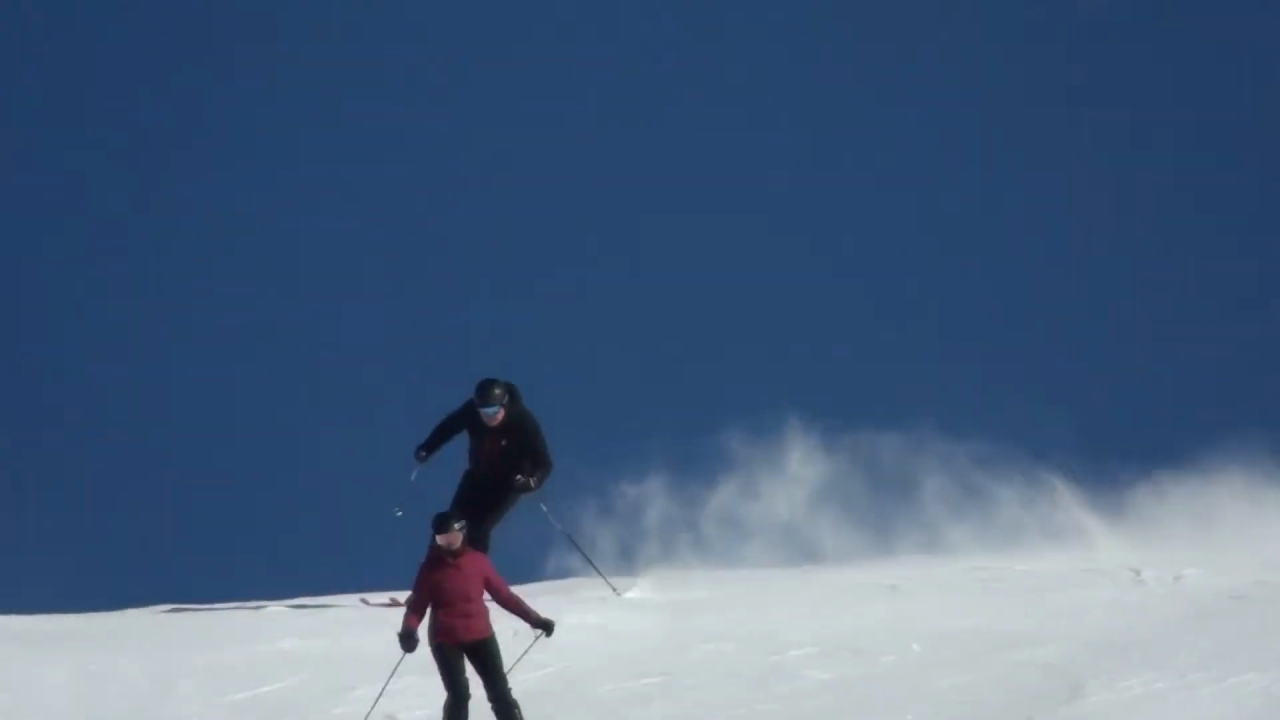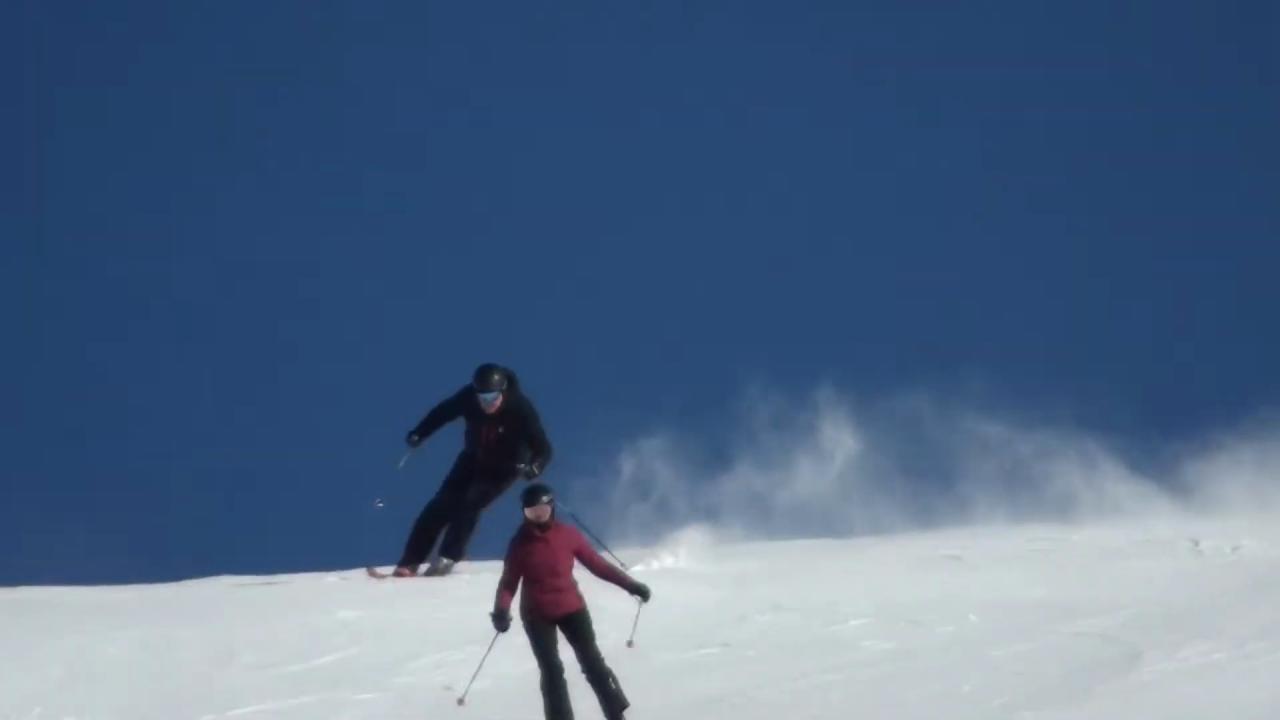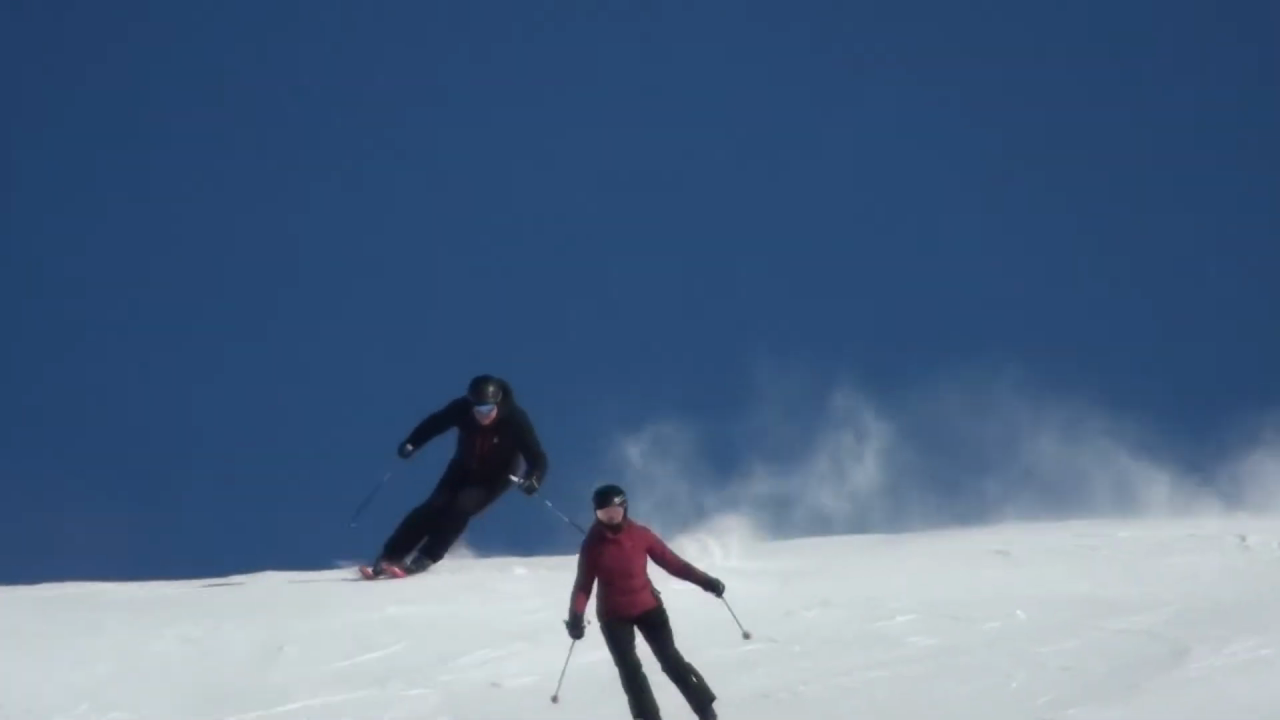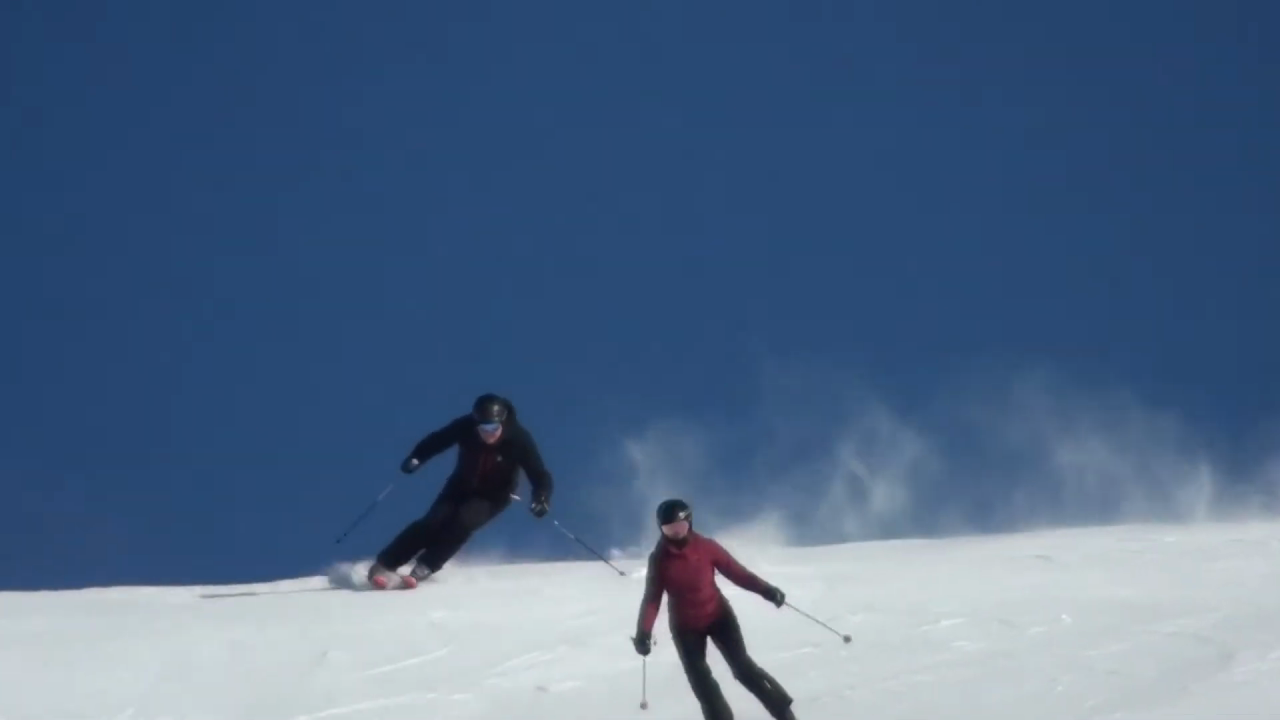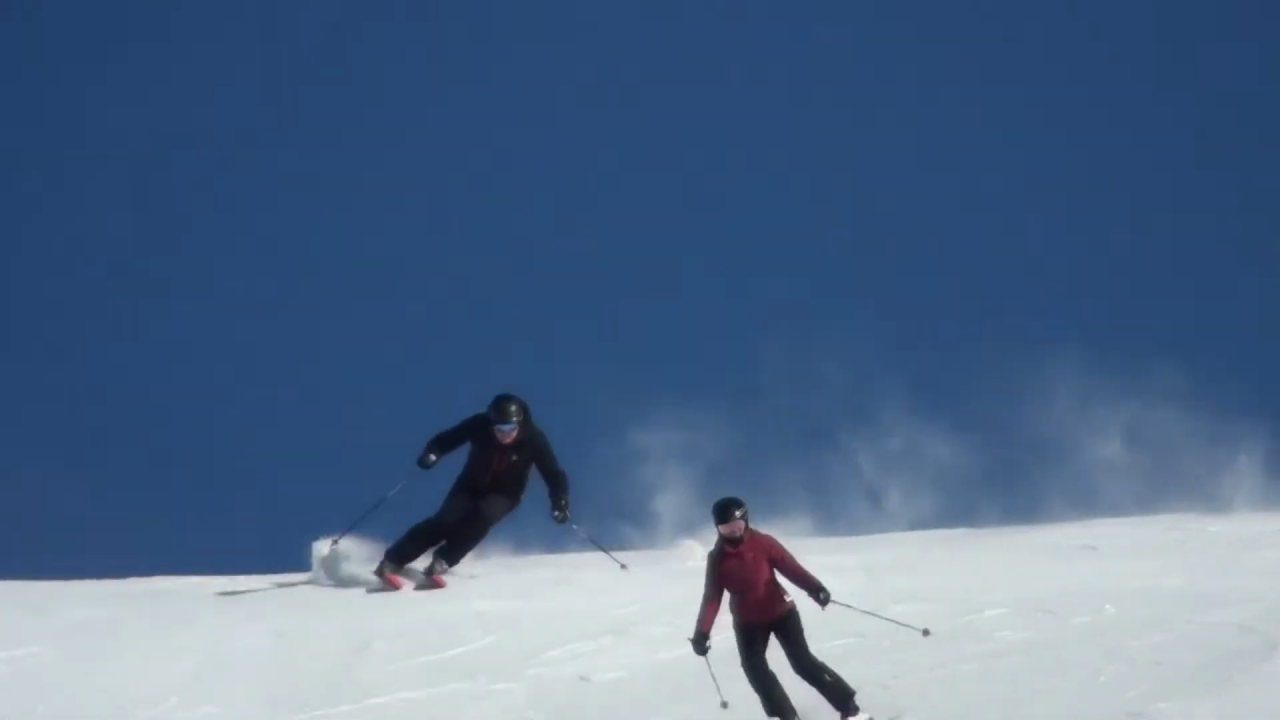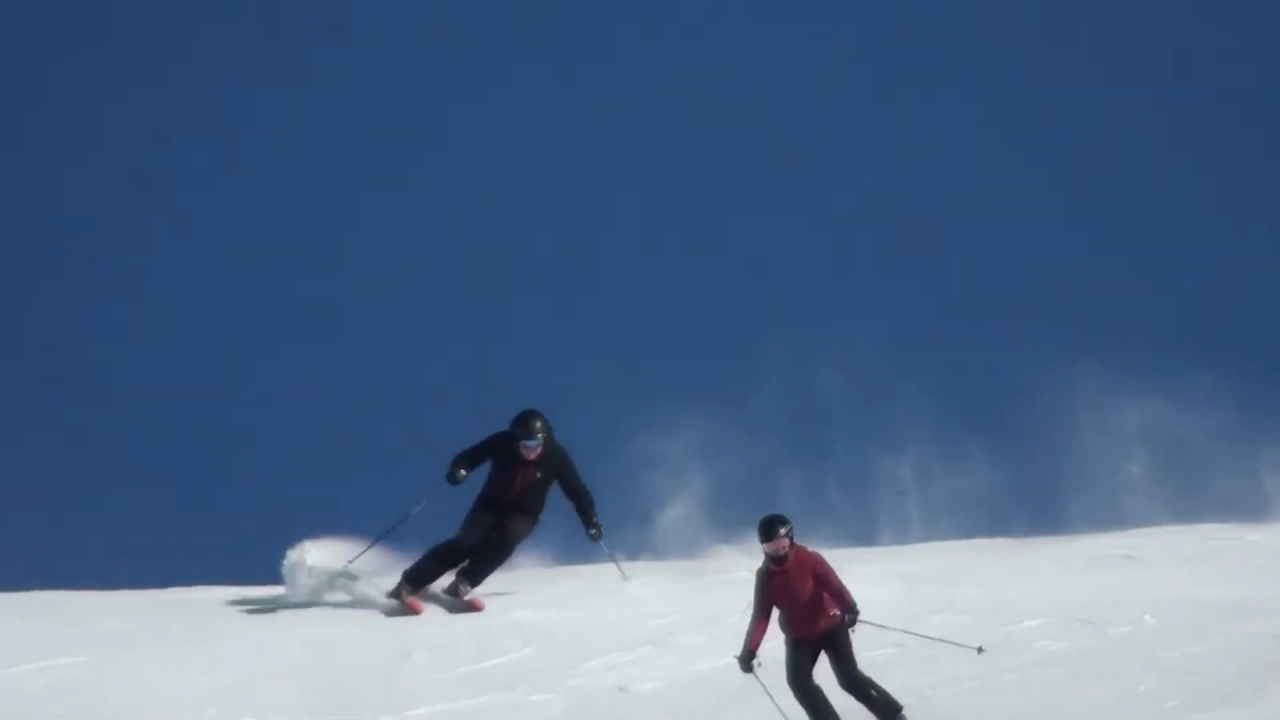
dt=0.1s
person 1, frame 1
left shoulder: (479, 561)
right shoulder: (431, 567)
left elbow: (503, 593)
right elbow: (417, 604)
left wrist: (535, 619)
right wrist: (408, 632)
left hip: (481, 635)
right hip: (445, 639)
left knee: (499, 690)
right knee: (459, 695)
person 1, frame 2
left shoulder: (568, 534)
right shoulder: (520, 543)
left elbow: (597, 563)
right elbow: (509, 581)
left wrist: (631, 585)
right wrist: (501, 611)
left hip: (571, 607)
right hip: (537, 613)
left knee: (593, 663)
right knee: (551, 670)
person 1, frame 3
left shoulder: (640, 534)
right shoulder: (592, 545)
left elbow: (671, 560)
right elbow: (583, 584)
left wrist: (704, 580)
right wrist: (575, 617)
left hip: (647, 606)
right hip: (613, 615)
left knee: (671, 660)
right knee: (629, 668)
person 1, frame 4
left shoulder: (706, 547)
right shoulder: (659, 559)
left elbow: (736, 571)
right elbow: (652, 598)
left wrist: (766, 589)
right wrist: (643, 632)
left hip: (717, 616)
right hip: (685, 625)
left knee: (743, 667)
right knee: (699, 676)
person 1, frame 5
left shoulder: (763, 543)
right shoulder: (717, 558)
left elbow: (792, 568)
right elbow: (711, 597)
left wrist: (816, 587)
right wrist: (702, 632)
left hip: (779, 612)
right hip: (747, 621)
left knee: (803, 662)
right knee: (754, 669)
person 1, frame 6
left shoulder: (810, 560)
right shoulder: (765, 575)
left elbow: (835, 587)
right elbow: (760, 615)
left wrist: (849, 608)
right wrist: (749, 650)
left hip: (830, 626)
right hip: (799, 636)
left knee: (849, 677)
right knee: (799, 682)
person 2, frame 1
left shoulder: (524, 422)
right shoulder: (471, 410)
left elbow: (543, 464)
right elbow: (449, 426)
left wrist: (532, 481)
right wrist: (427, 449)
left hip: (507, 484)
right hip: (478, 478)
left knee: (478, 526)
person 2, frame 2
left shoulder: (522, 410)
right shoulder: (469, 397)
left elbow: (543, 448)
right elbow: (443, 411)
left wrist: (534, 467)
right wrist: (419, 432)
left hip: (503, 469)
right hip: (472, 461)
left knee: (467, 503)
right knee: (441, 505)
left ankle: (446, 559)
right ankle: (410, 561)
person 2, frame 3
left shoulder: (516, 420)
right shoulder: (460, 408)
left elbow: (537, 459)
right elbow: (434, 423)
left wrist: (533, 479)
right wrist: (411, 444)
left hip: (493, 478)
right hip: (463, 469)
left knee: (460, 509)
right knee: (432, 510)
left ankle: (425, 559)
right ankle: (390, 558)
person 2, frame 4
left shoulder: (519, 439)
right shoulder: (465, 427)
left elbow: (540, 476)
right elbow: (436, 440)
left wrist: (541, 500)
right wrist: (415, 458)
left hip: (494, 496)
right hip: (462, 487)
left knee: (462, 522)
right knee: (431, 524)
left ankle: (423, 566)
right ankle: (384, 564)
person 2, frame 5
left shoulder: (533, 439)
right shoulder: (479, 425)
left elbow: (555, 476)
right elbow: (447, 438)
left wrist: (561, 503)
right wrist: (430, 454)
left hip: (504, 494)
right hip: (472, 484)
left knee: (483, 515)
right knee: (444, 521)
left ankle: (442, 562)
right ankle: (392, 562)
person 2, frame 6
left shoulder: (556, 457)
right shoulder: (502, 443)
left elbow: (577, 491)
right elbow: (467, 457)
left wrist: (590, 521)
right wrist: (457, 470)
left hip: (524, 514)
right hip: (491, 505)
left knee: (508, 538)
right knee: (464, 543)
left ankle: (462, 584)
right ankle: (409, 583)
